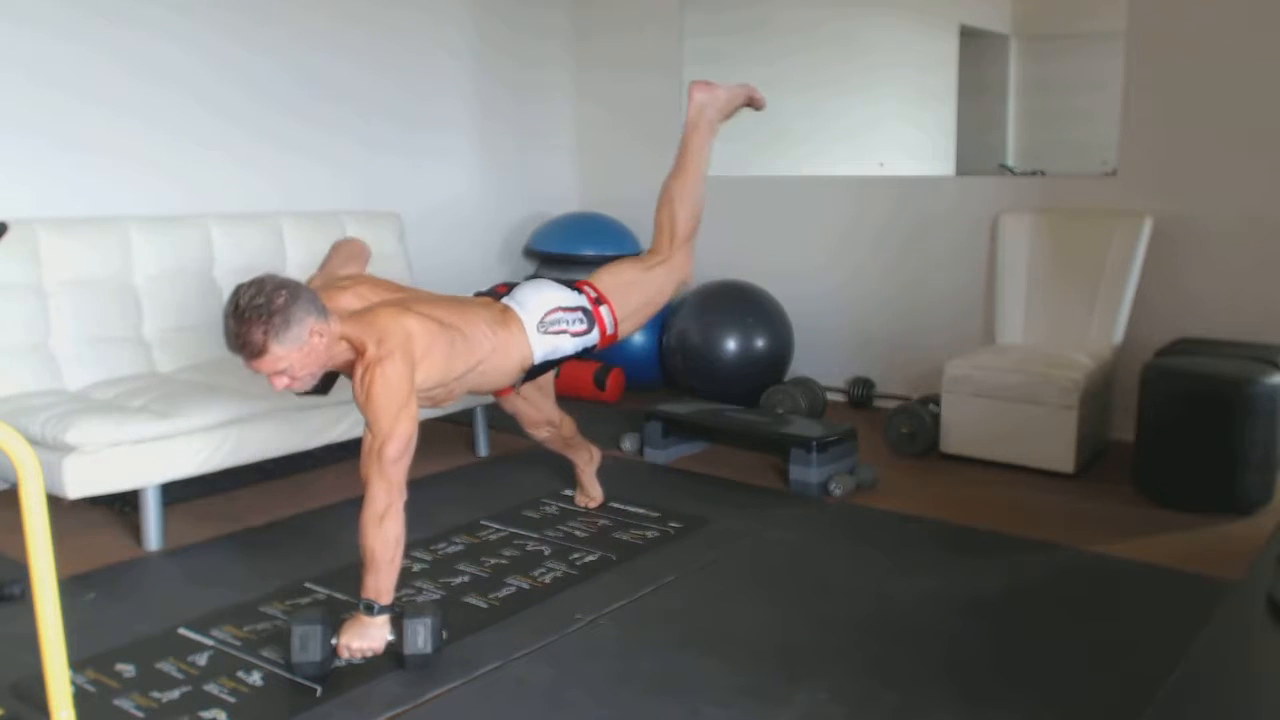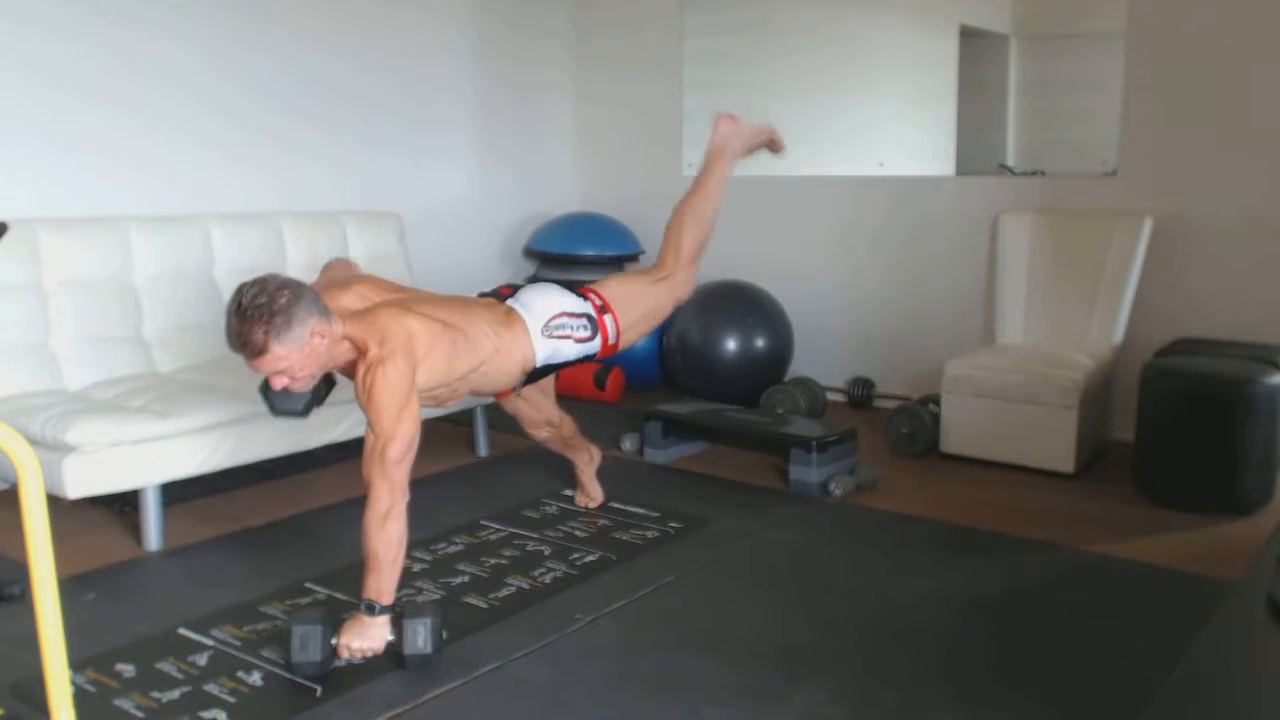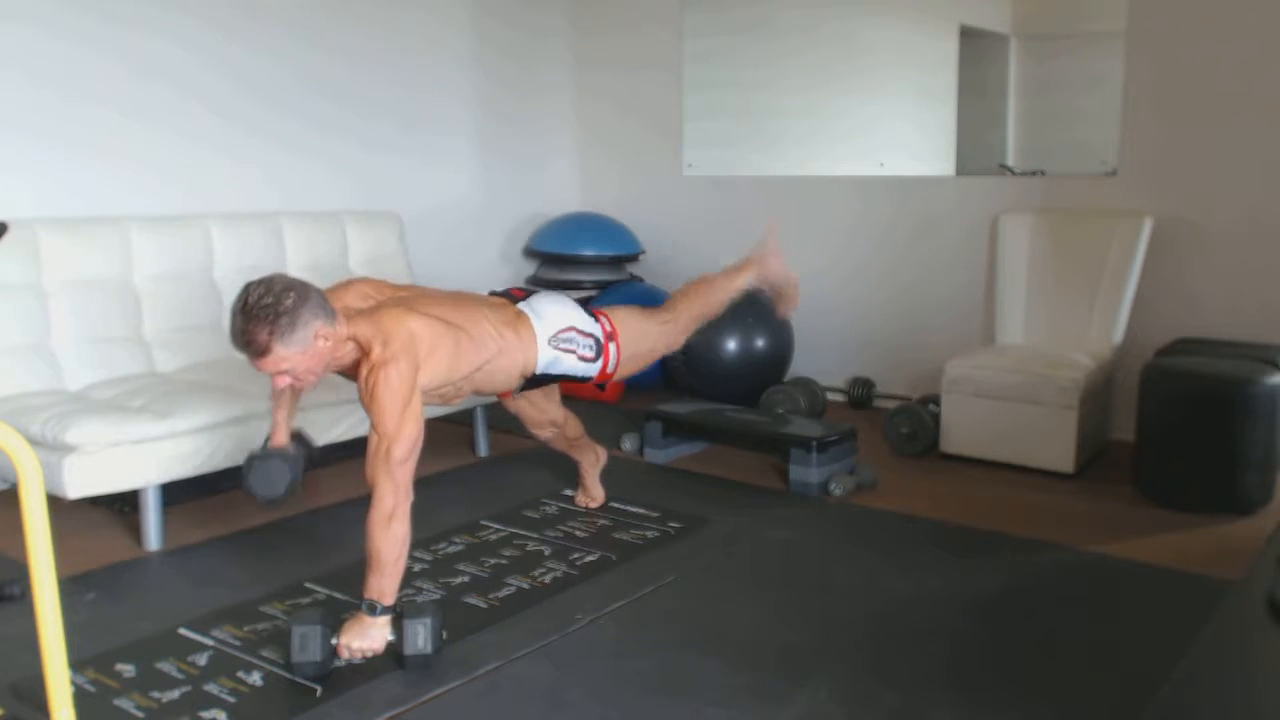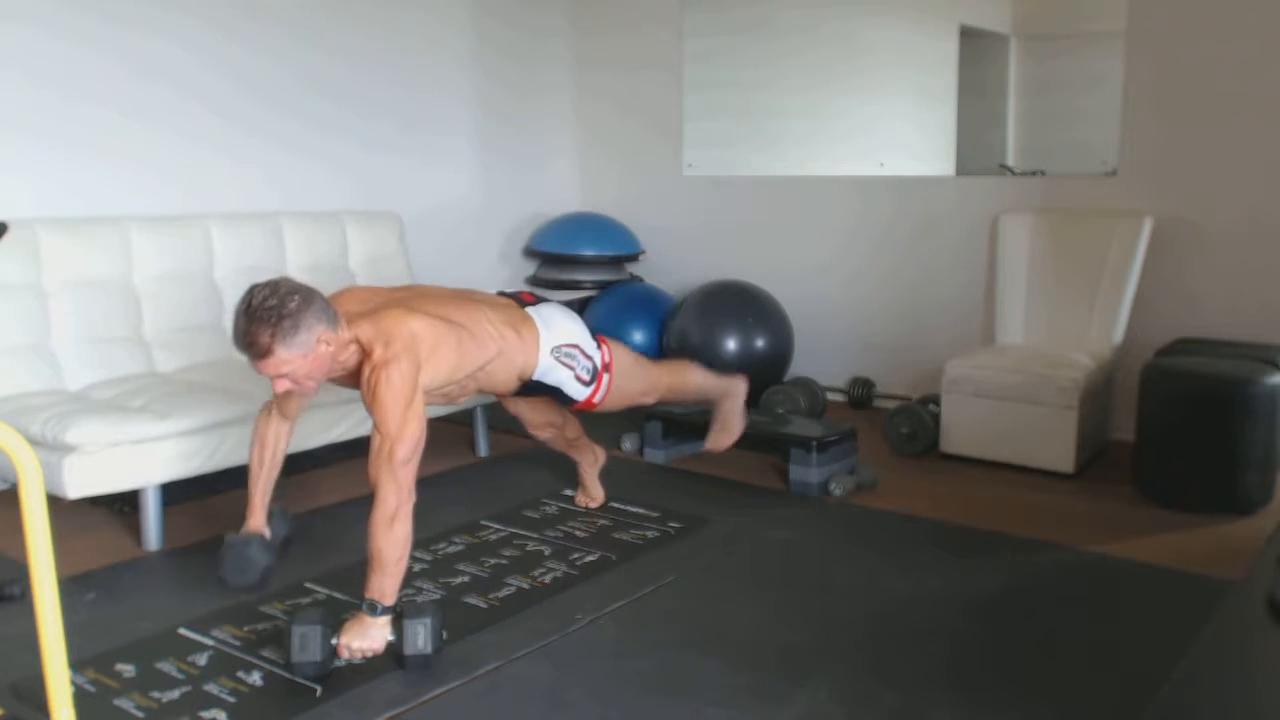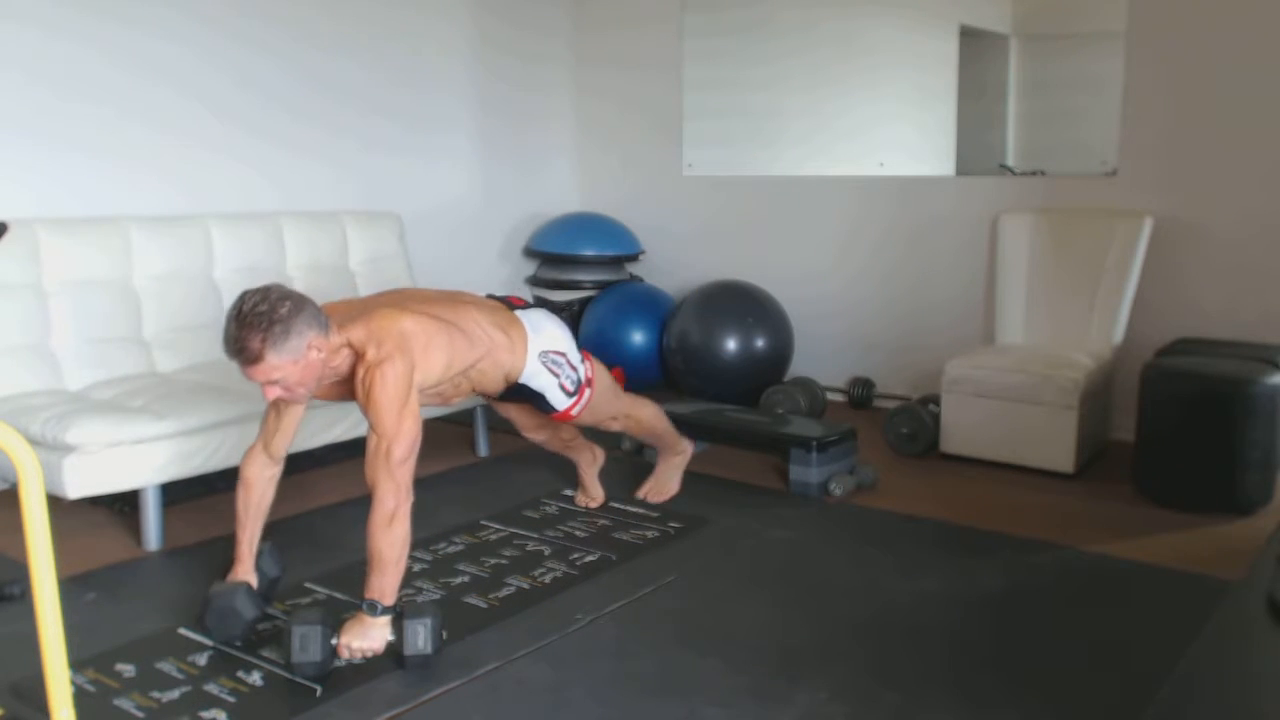
dt=0.2s
person 1, frame 1
left shoulder: (381, 362)
right shoulder: (327, 295)
left elbow: (385, 497)
right elbow: (352, 248)
left wrist: (374, 614)
left hip: (538, 321)
right hip: (496, 319)
left knee: (669, 261)
right knee: (541, 424)
left ankle: (703, 115)
right ankle: (583, 457)
person 1, frame 2
left shoulder: (382, 363)
right shoulder: (326, 299)
left elbow: (387, 497)
right elbow: (343, 265)
left wrist: (375, 614)
right wrist: (300, 363)
left hip: (539, 326)
right hip: (501, 319)
left knee: (673, 277)
right knee: (542, 425)
left ankle: (724, 146)
right ankle: (584, 457)
person 1, frame 3
left shoulder: (387, 363)
right shoulder: (330, 305)
left elbow: (392, 498)
left wrist: (375, 613)
right wrist: (281, 428)
left hip: (543, 331)
right hip: (505, 317)
left knee: (670, 326)
right knee: (546, 422)
left ankle: (757, 269)
right ankle: (588, 455)
person 1, frame 4
left shoulder: (388, 362)
right shoulder: (324, 321)
left elbow: (396, 498)
right elbow: (277, 413)
left wrist: (376, 614)
right wrist: (256, 511)
left hip: (546, 340)
right hip: (501, 323)
left knee: (649, 384)
right knee: (544, 425)
left ankle: (725, 391)
right ankle: (586, 457)
person 1, frame 5
left shoulder: (382, 363)
right shoulder: (305, 342)
left elbow: (393, 498)
right elbow: (264, 456)
left wrist: (376, 614)
right wrist: (243, 563)
left hip: (531, 345)
right hip: (487, 324)
left knee: (614, 412)
right knee: (534, 427)
left ankle: (673, 448)
right ankle: (585, 457)
